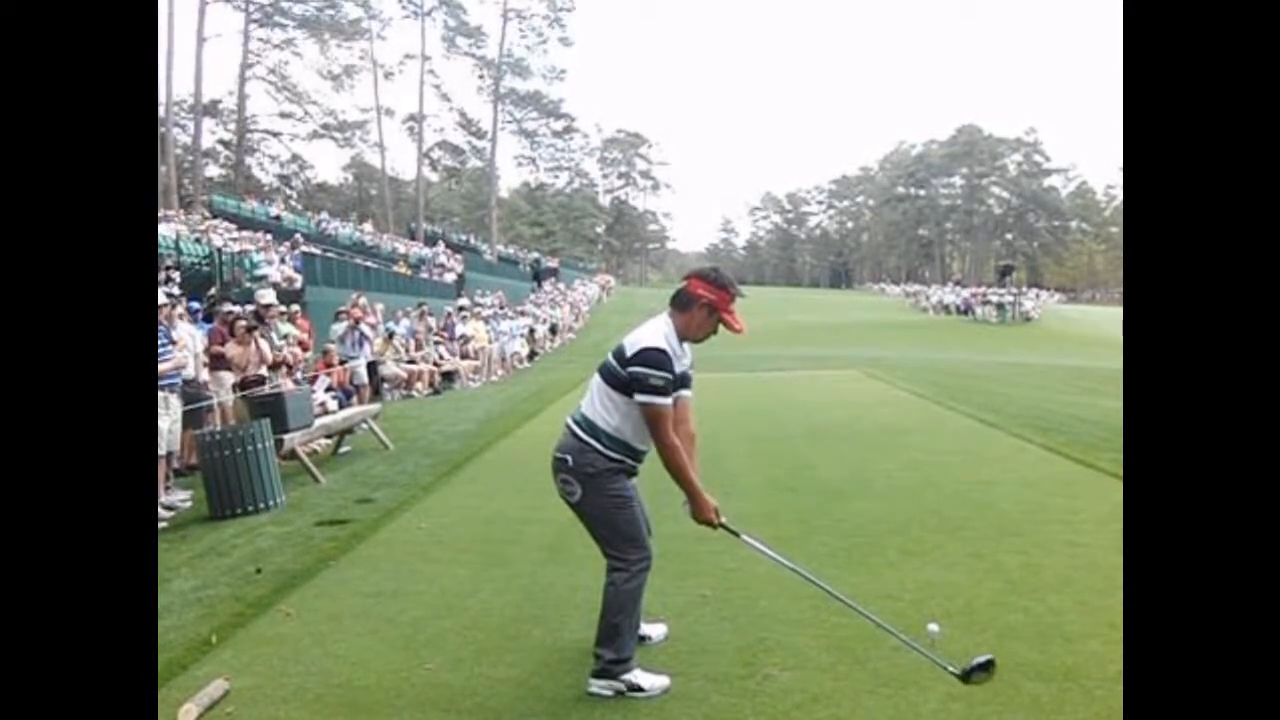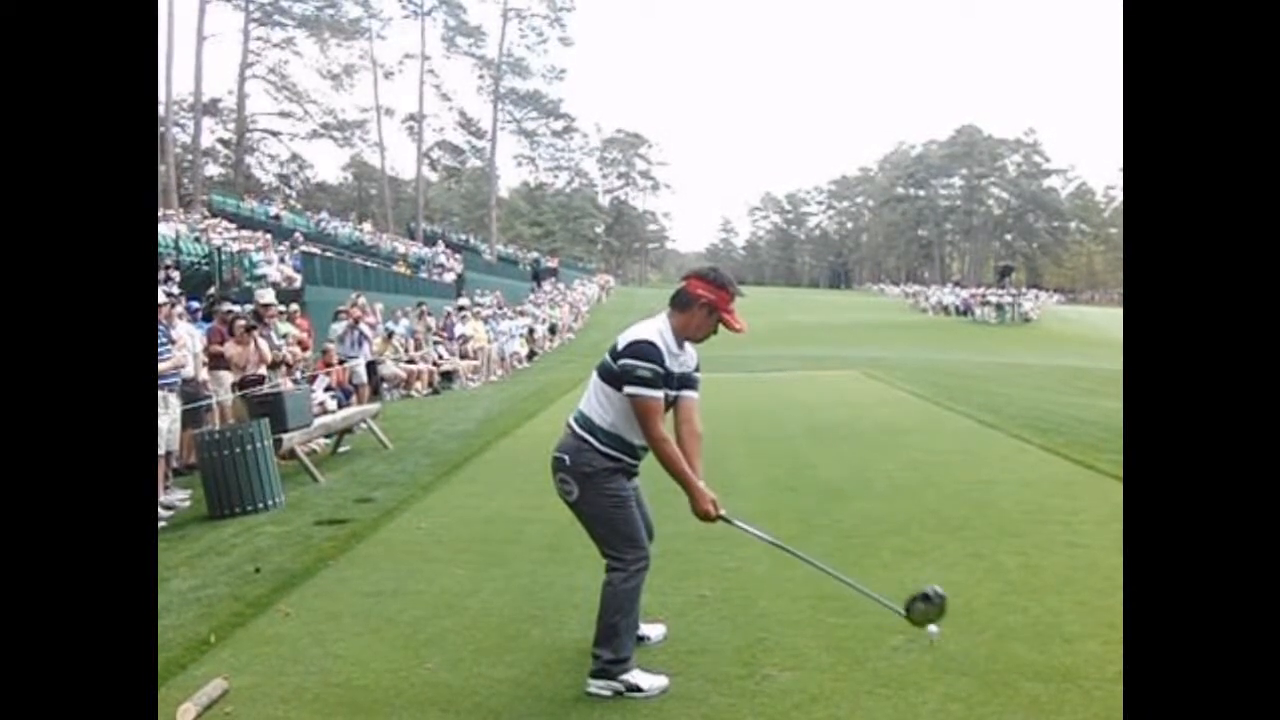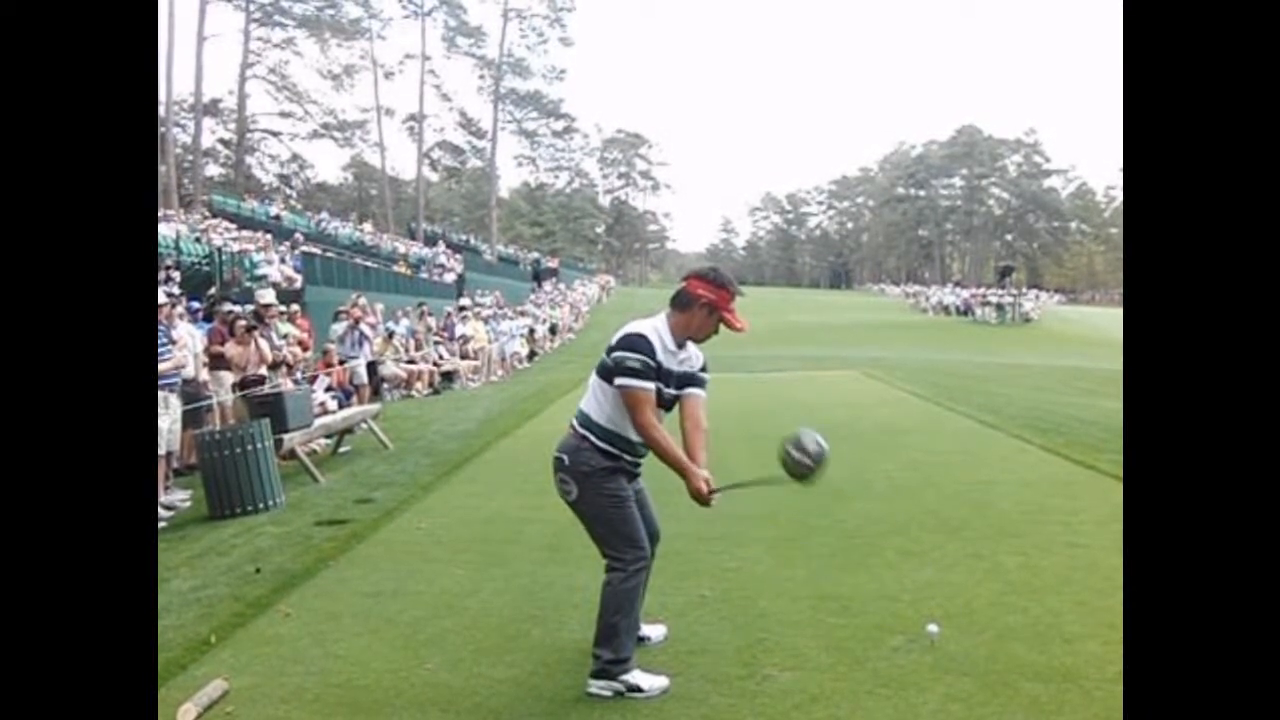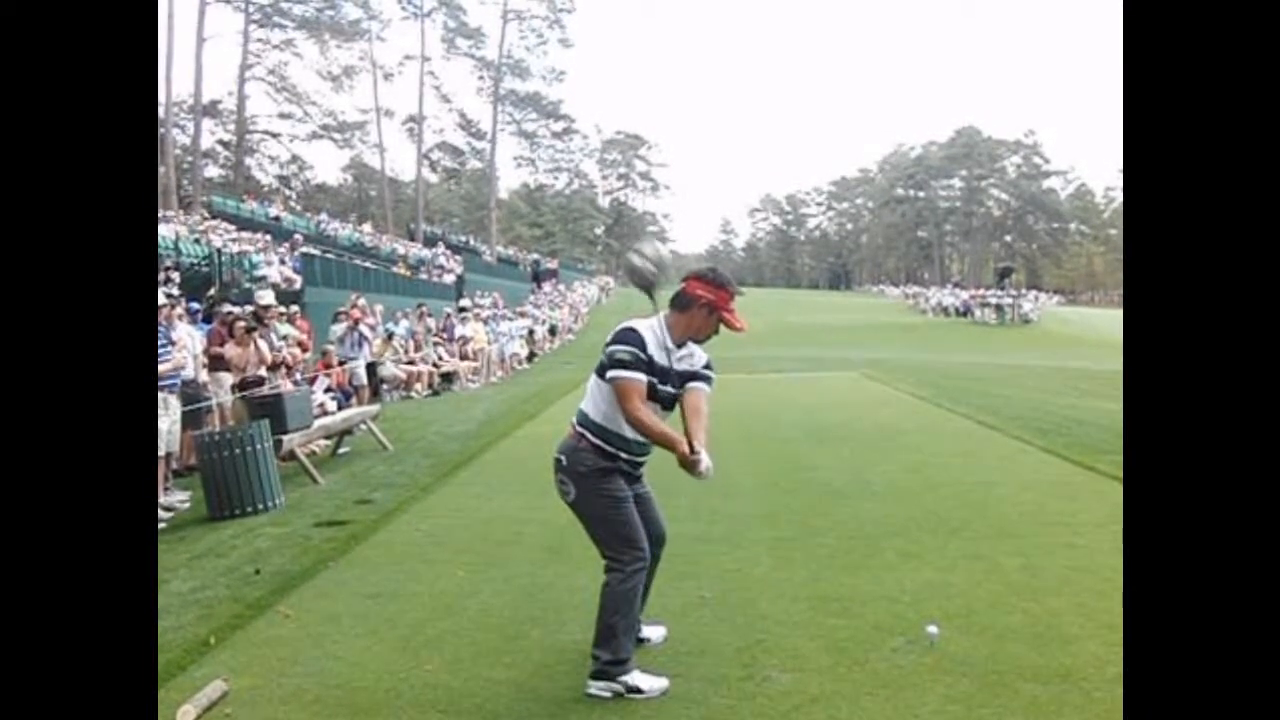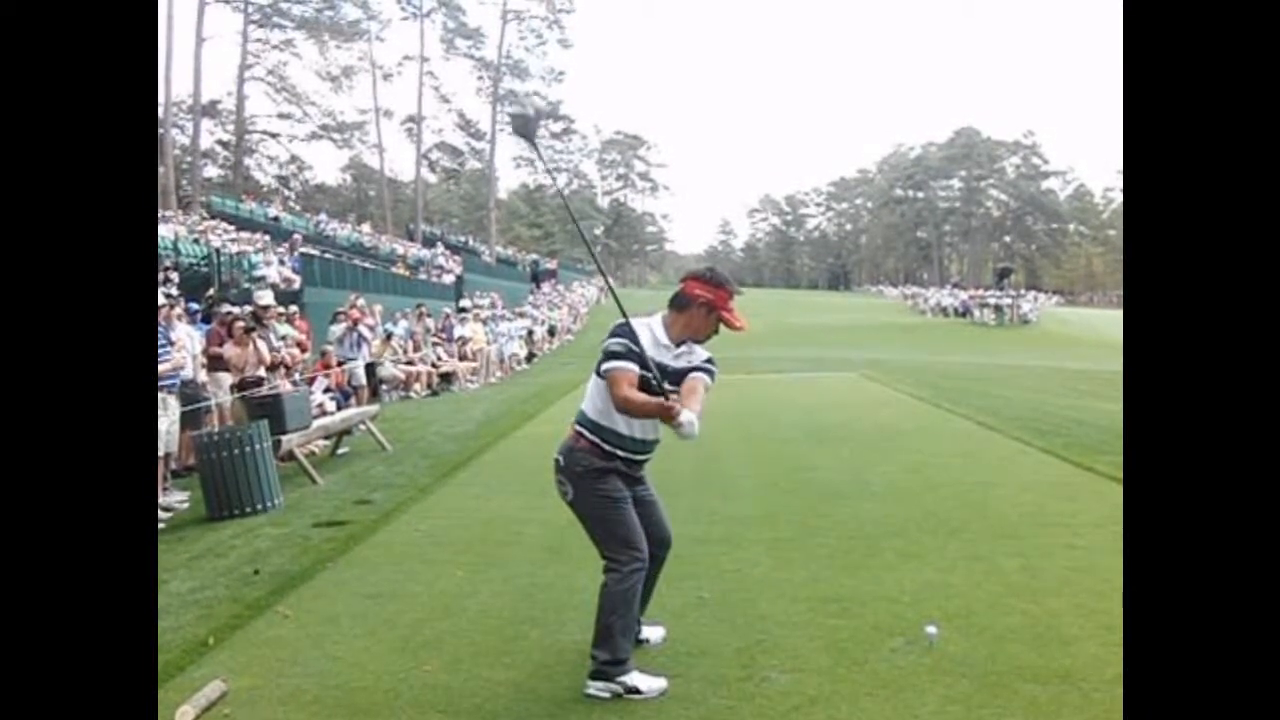
dt=0.5s
person 1, frame 1
left shoulder: (677, 350)
right shoulder: (653, 351)
left elbow: (683, 427)
right elbow: (664, 439)
left wrist: (695, 489)
right wrist: (697, 497)
left hip: (606, 461)
right hip: (590, 463)
left knee: (634, 541)
right knee: (632, 556)
left ankle: (625, 626)
right ankle: (612, 670)
person 1, frame 2
left shoulder: (685, 356)
right shoulder: (645, 346)
left elbow: (688, 424)
right elbow: (655, 433)
left wrist: (699, 484)
right wrist: (693, 490)
left hip: (613, 462)
right hip: (588, 462)
left knee: (639, 539)
right knee: (630, 555)
left ankle: (624, 626)
right ankle: (610, 670)
person 1, frame 3
left shoulder: (692, 359)
right shoulder: (639, 341)
left elbow: (694, 418)
right elbow: (644, 422)
left wrist: (701, 470)
right wrist: (687, 473)
left hip: (619, 463)
right hip: (590, 462)
left knee: (646, 539)
right knee: (630, 555)
left ankle: (625, 626)
right ankle: (611, 670)
person 1, frame 4
left shoulder: (696, 360)
right shoulder: (633, 337)
left elbow: (697, 409)
right elbow: (633, 410)
left wrist: (698, 449)
right wrist: (676, 444)
left hip: (624, 465)
right hip: (591, 462)
left knee: (652, 540)
right knee: (630, 556)
left ankle: (627, 626)
right ankle: (610, 671)
person 1, frame 5
left shoulder: (699, 358)
right shoulder: (629, 334)
left elbow: (693, 395)
right elbow: (622, 397)
left wrist: (683, 412)
right wrist: (662, 406)
left hip: (629, 467)
right hip: (591, 463)
left knee: (656, 542)
right knee: (629, 557)
left ankle: (626, 627)
right ankle: (609, 671)
person 2, frame 1
left shoulder: (165, 329)
right shoulder: (160, 330)
left elbow: (178, 346)
right wrist: (172, 364)
left hip: (172, 394)
right hip: (161, 397)
left knee: (171, 449)
right knee: (161, 450)
left ankle: (166, 491)
right ankle: (161, 498)
person 2, frame 2
left shoulder: (164, 329)
right shoulder: (160, 330)
left elbow: (174, 348)
right wrist: (171, 364)
left hip: (171, 394)
right hip: (160, 397)
left knee: (171, 448)
right knee: (160, 450)
left ankle: (165, 491)
right ankle: (160, 497)
person 2, frame 3
left shoulder: (165, 329)
right shoulder: (160, 331)
left wrist: (177, 351)
right wrist: (172, 364)
left hip: (172, 394)
right hip: (161, 397)
left knee: (171, 448)
right knee: (161, 450)
left ankle: (165, 491)
right ankle: (160, 497)
person 2, frame 4
left shoulder: (164, 330)
right shoulder: (161, 331)
left wrist: (176, 352)
right wrist: (171, 365)
left hip: (171, 395)
right hip: (160, 398)
left knee: (170, 449)
right knee: (160, 451)
left ankle: (165, 491)
right ankle: (160, 498)
person 2, frame 5
left shoulder: (163, 330)
right shoulder: (160, 331)
left wrist: (176, 353)
right wrist: (171, 365)
left hip: (170, 396)
right hip: (160, 398)
left knee: (169, 449)
right knee: (159, 451)
left ankle: (163, 492)
right ankle: (159, 498)
